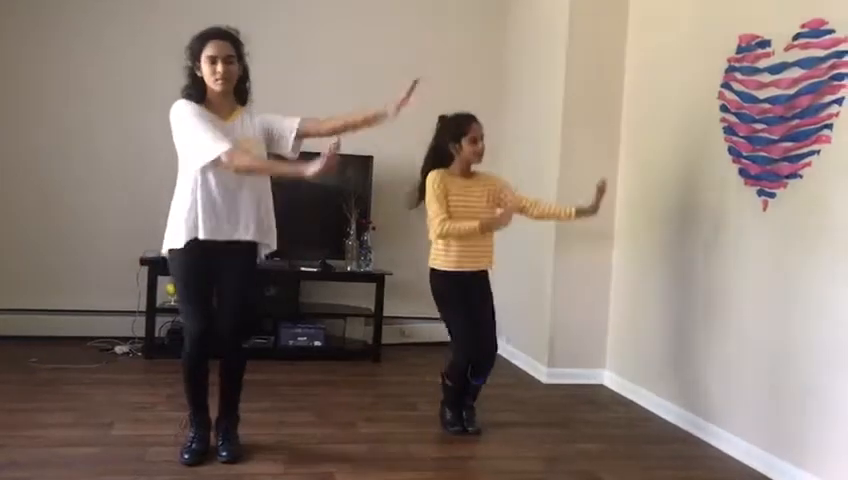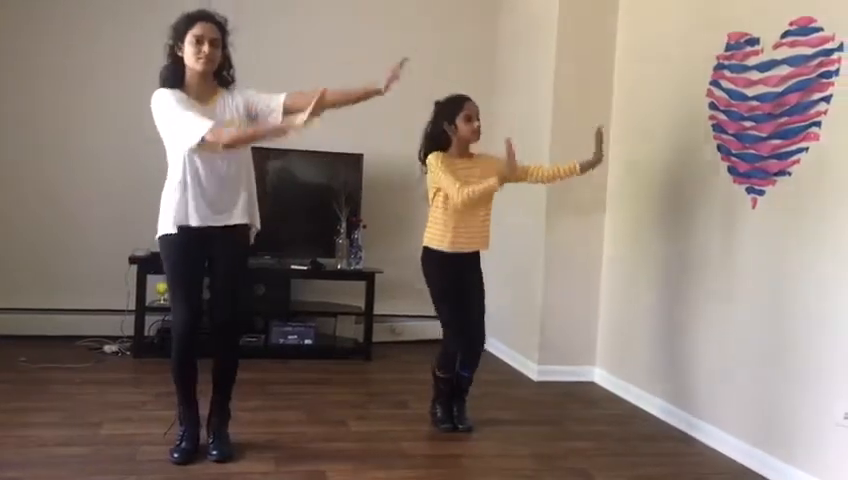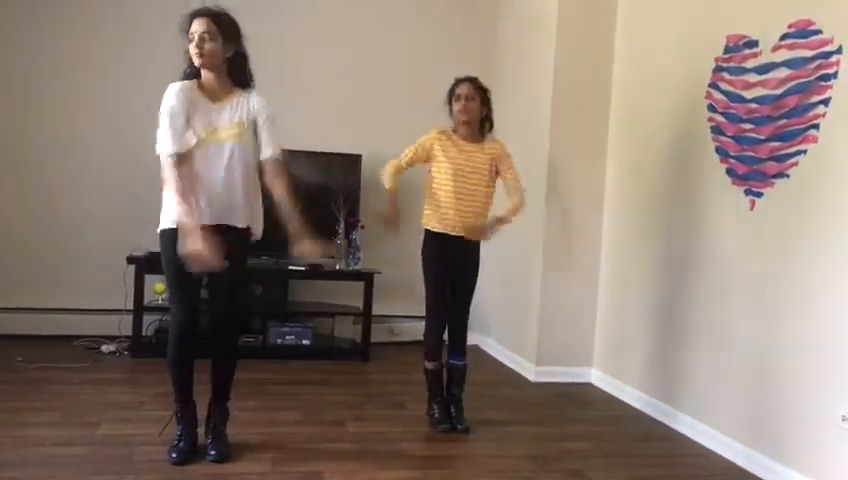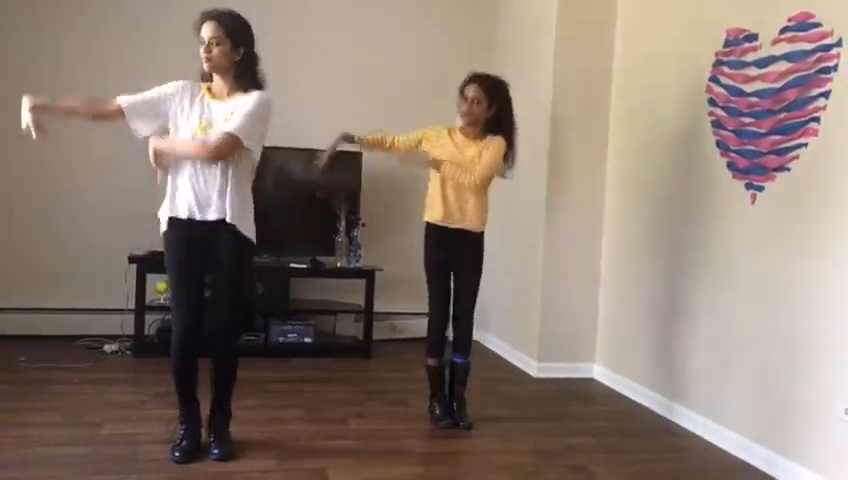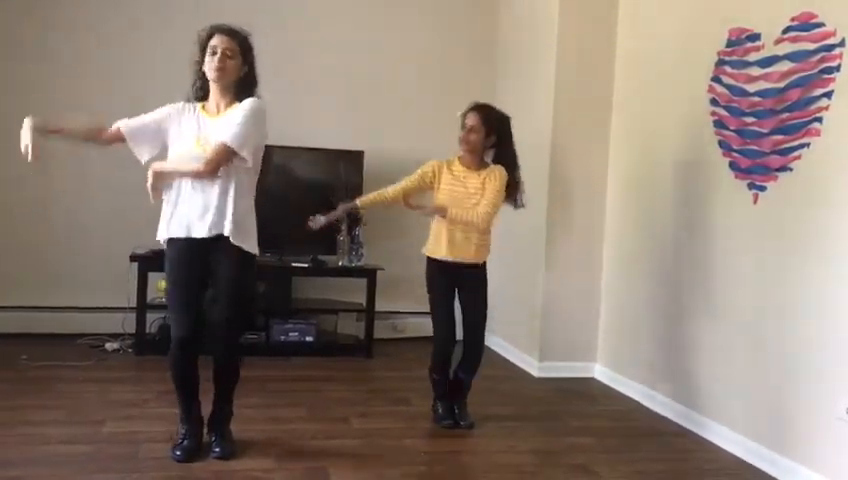
dt=1s
person 1, frame 1
left shoulder: (258, 121)
right shoulder: (185, 112)
left elbow: (319, 127)
right elbow: (235, 161)
left wrist: (384, 114)
right wrist: (304, 170)
left hip: (239, 242)
right hip: (192, 239)
left knee: (231, 335)
right knee: (198, 334)
left ankle: (227, 426)
right ankle: (199, 426)
person 1, frame 2
left shoulder: (241, 99)
right shoulder: (166, 99)
left elbow: (309, 99)
right elbow: (222, 138)
left wrist: (376, 89)
right wrist: (291, 124)
left hip: (231, 225)
right hip: (183, 225)
left knee: (226, 325)
right knee: (186, 325)
left ankle: (218, 424)
right ankle: (188, 424)
person 1, frame 3
left shoulder: (252, 103)
right shoulder: (179, 95)
left elbow: (272, 168)
right elbow: (174, 167)
left wrist: (298, 230)
right wrist: (192, 229)
left hip: (232, 228)
right hip: (182, 226)
left knee: (224, 327)
right knee: (183, 325)
left ankle: (217, 424)
right ankle: (185, 425)
person 1, frame 4
left shoulder: (256, 102)
right shoulder: (181, 94)
left elbow: (214, 150)
right elbow: (107, 109)
left wrist: (162, 143)
right wrist: (45, 105)
left hip: (230, 228)
right hip: (182, 223)
left knee: (222, 329)
right knee: (184, 327)
left ankle: (219, 423)
right ankle: (188, 423)
person 1, frame 5
left shoulder: (251, 111)
right shoulder: (178, 114)
left elbow: (210, 164)
right elbow: (107, 134)
left wrist: (158, 167)
right wrist: (43, 126)
left hip: (231, 240)
right hip: (183, 237)
left knee: (225, 337)
right knee: (183, 336)
left ankle: (220, 423)
right ankle: (189, 424)
person 2, frame 1
left shoulder: (490, 183)
right shoulder: (437, 179)
left elbow: (534, 208)
right elbow: (441, 228)
left wrist: (583, 211)
right wrist: (487, 224)
left hip: (477, 277)
right hip: (446, 275)
left knee: (487, 351)
right knee: (465, 349)
left ankle: (467, 406)
right ankle: (449, 405)
person 2, frame 2
left shoulder: (487, 164)
right shoulder: (436, 160)
left elbow: (538, 173)
right elbow: (460, 198)
left wrist: (588, 164)
right wrist: (502, 177)
left hip: (469, 259)
right hip: (439, 257)
left knee: (475, 337)
right knee: (455, 335)
left ankle: (458, 402)
right ankle: (440, 402)
person 2, frame 3
left shoulder: (496, 149)
right shoulder: (437, 140)
left elbow: (517, 192)
right elbow: (393, 167)
left wrist: (497, 220)
right wrist: (391, 199)
left hip: (470, 245)
right hip: (438, 240)
left knee: (459, 323)
right knee: (437, 321)
left ankle: (455, 401)
right ankle: (436, 401)
person 2, frame 4
left shoulder: (495, 144)
right shoulder: (436, 135)
left elbow: (475, 179)
right elbow: (389, 142)
left wrist: (434, 162)
right wrist: (348, 139)
left hip: (472, 239)
right hip: (438, 234)
left knee: (464, 318)
right knee: (438, 316)
left ankle: (458, 396)
right ankle: (438, 397)
person 2, frame 5
left shoulder: (497, 175)
right shoulder: (439, 169)
left elbow: (482, 219)
right elbow: (394, 192)
left wrist: (435, 208)
right wrist: (346, 208)
left hip: (474, 269)
right hip: (439, 264)
left knee: (475, 342)
right knee: (444, 338)
left ankle: (459, 399)
right ankle: (441, 400)
